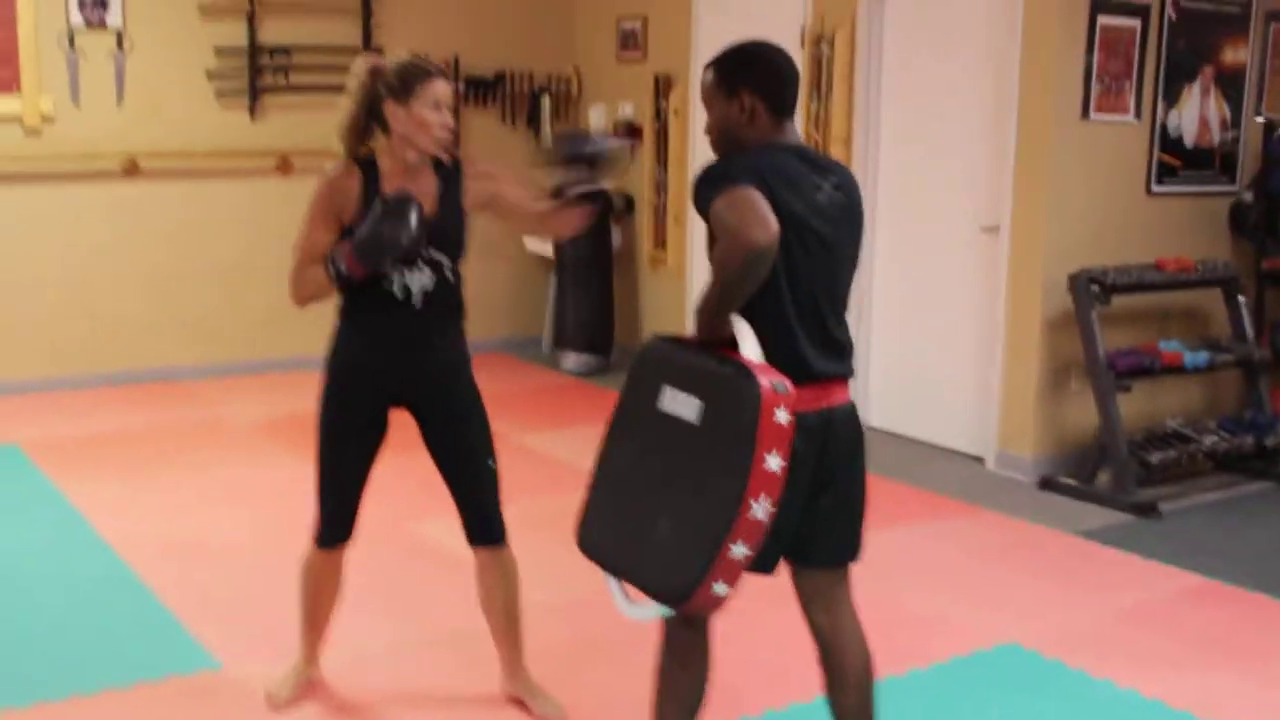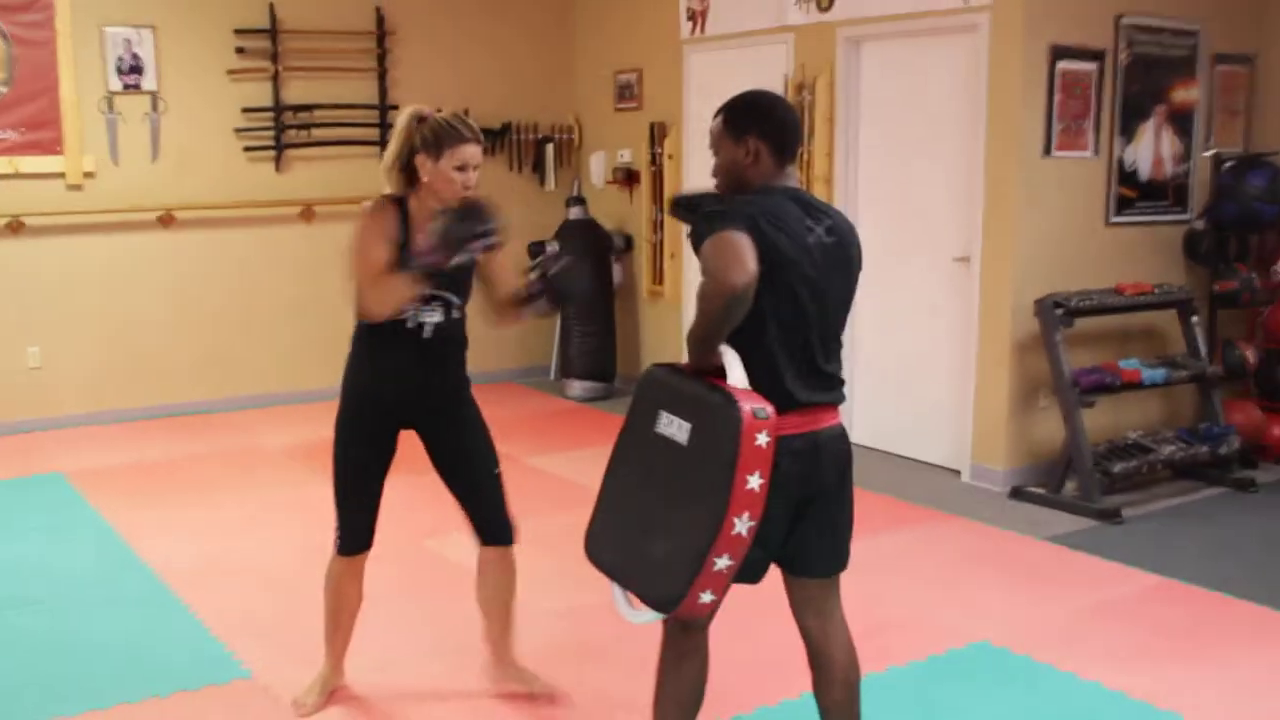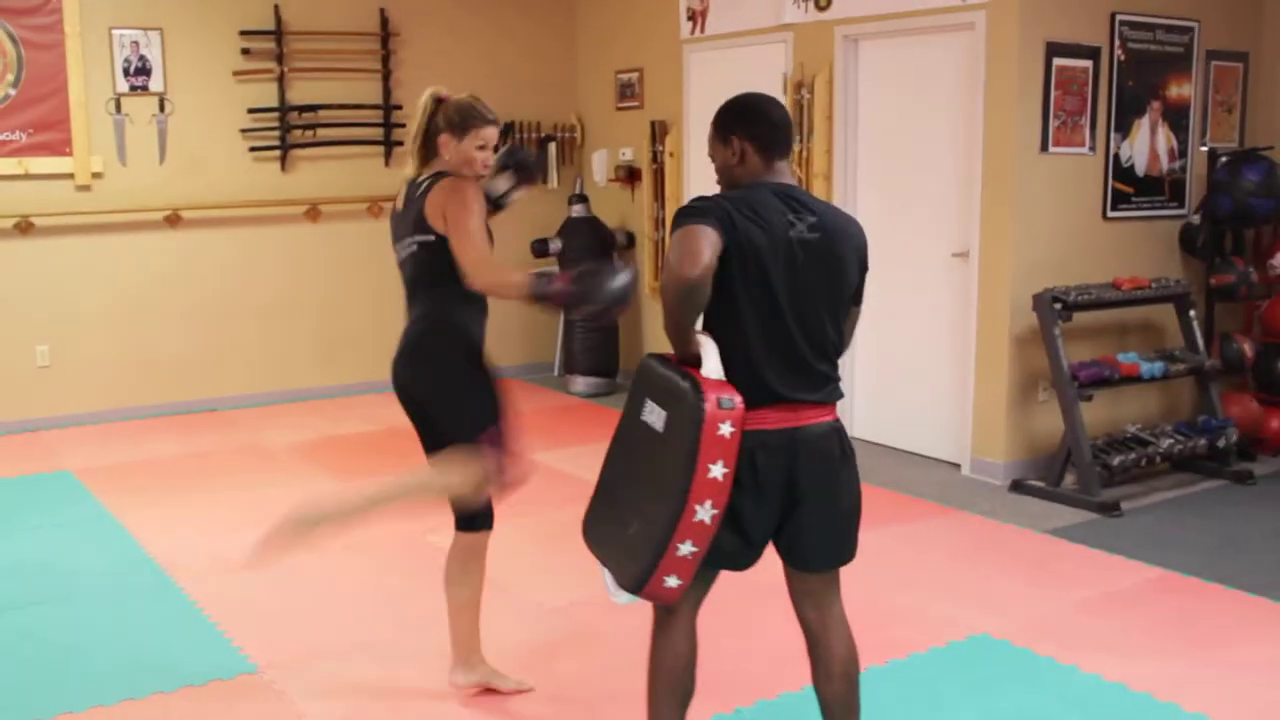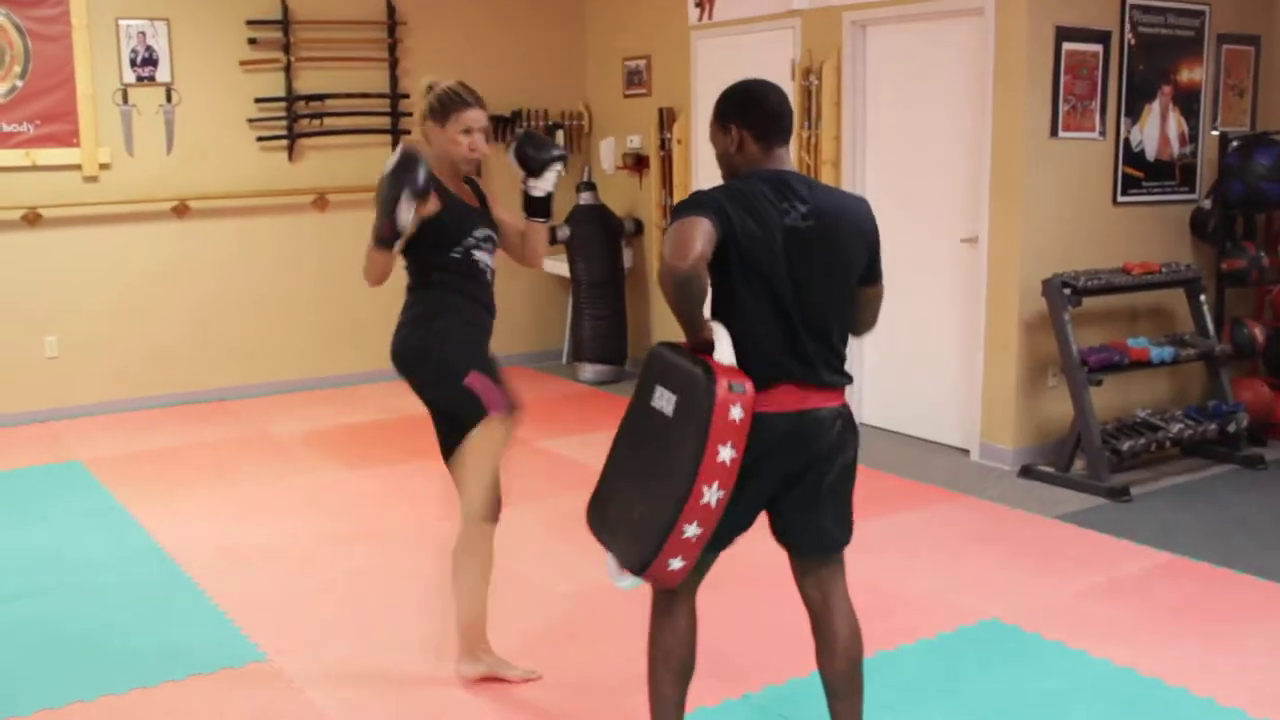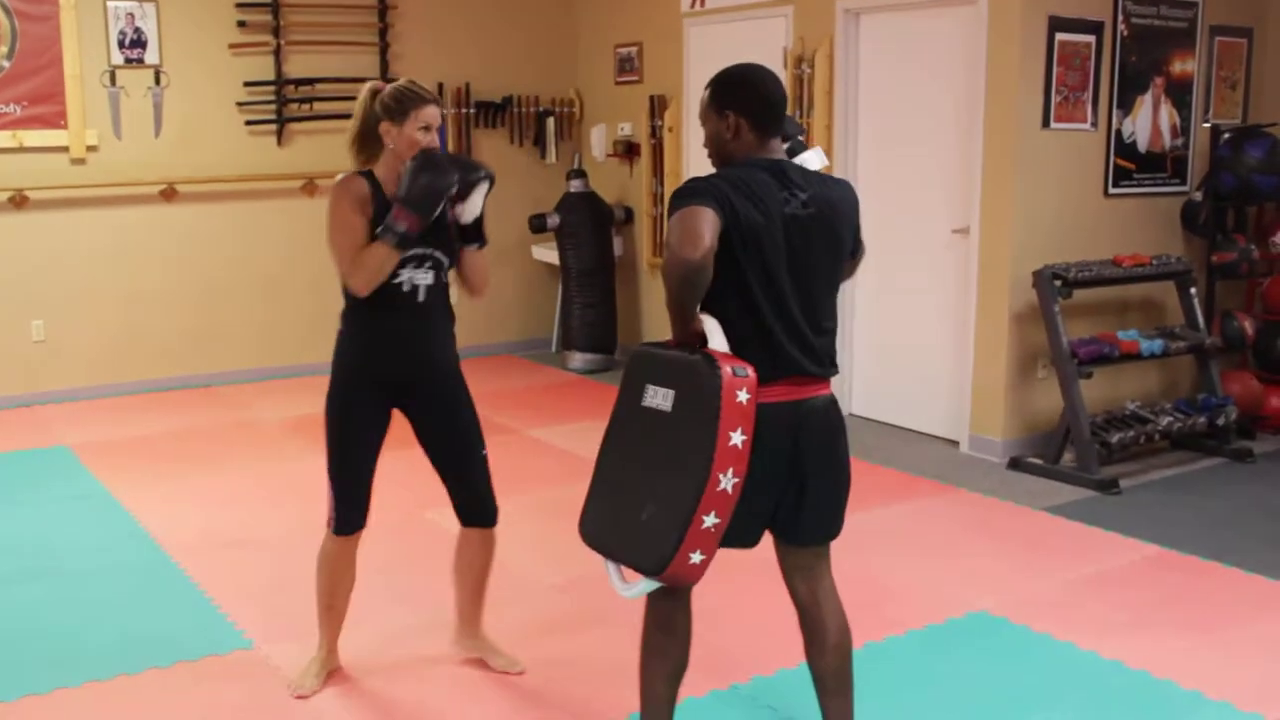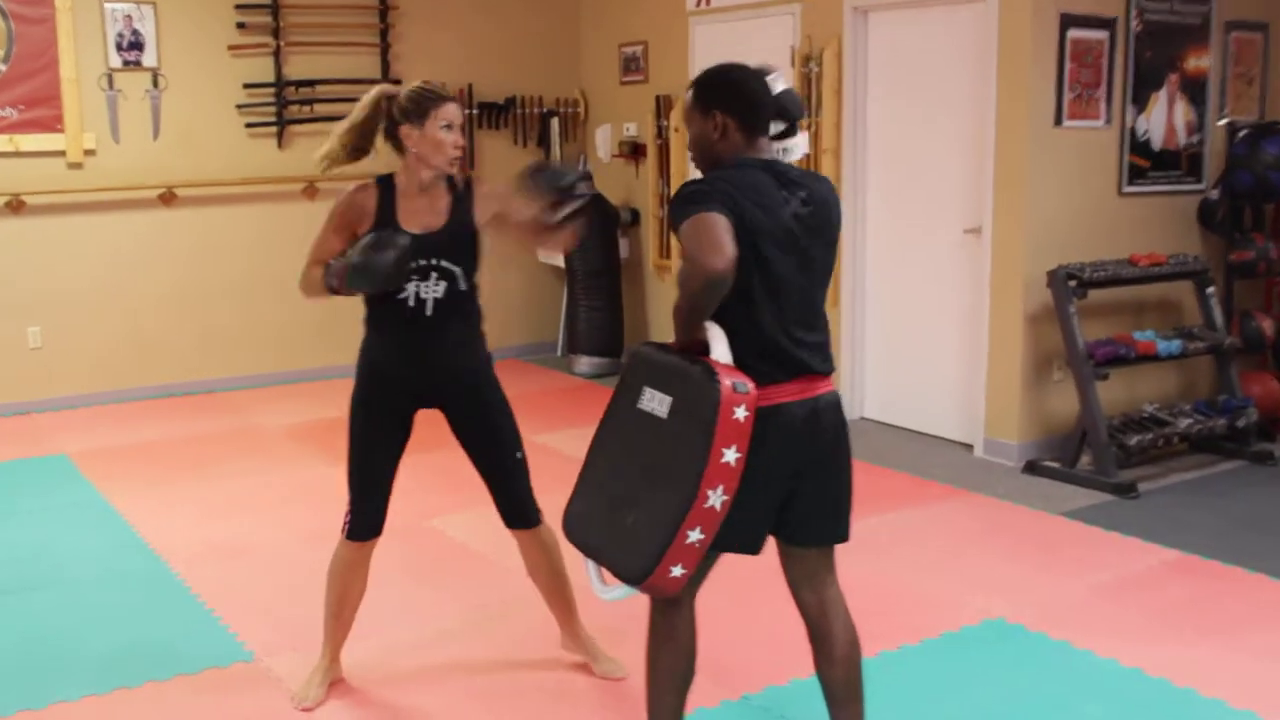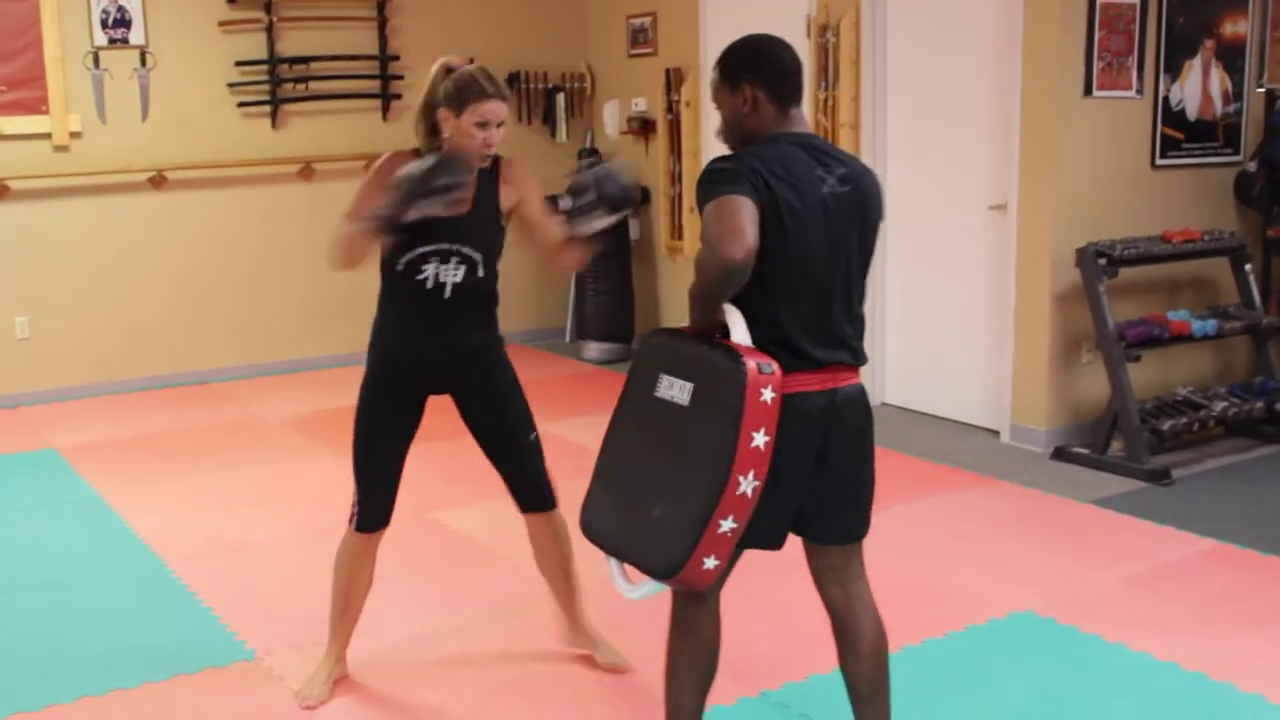
dt=0.3s
person 1, frame 1
left shoulder: (733, 176)
right shoulder: (841, 185)
left elbow: (754, 237)
left wrist: (709, 318)
right hip: (833, 416)
right knee: (831, 606)
person 1, frame 2
left shoulder: (730, 217)
right shoulder: (840, 231)
left elbow: (735, 279)
left wrist: (699, 346)
right hip: (824, 440)
left knee: (687, 613)
right knee: (821, 615)
person 1, frame 3
left shoulder: (715, 214)
right shoulder: (845, 231)
left elbow: (686, 271)
left wrist: (683, 343)
left hip: (740, 437)
right hip: (820, 436)
left knee: (677, 600)
right knee: (822, 608)
person 1, frame 4
left shoulder: (714, 207)
right shoulder: (854, 213)
left elbow: (680, 264)
left wrist: (695, 328)
left hip: (741, 422)
right hip: (824, 422)
left knee: (675, 583)
right knee: (825, 588)
person 1, frame 5
left shoulder: (709, 194)
right shoulder: (839, 197)
left elbow: (690, 253)
left wrist: (683, 320)
right hip: (814, 413)
left knee: (670, 577)
right knee: (813, 583)
person 1, frame 6
left shoulder: (708, 195)
right shoulder: (821, 194)
left elbow: (713, 264)
left wrist: (686, 326)
right hip: (817, 413)
left knee: (673, 585)
right knee: (819, 590)
person 1, frame 7
left shoulder: (738, 172)
right shoulder: (862, 180)
left elbow: (730, 251)
left wrist: (702, 309)
right hip: (843, 401)
left knee: (697, 582)
right knee: (846, 584)
person 2, frame 1
left shoulder: (459, 177)
right shoulder: (344, 184)
left elbow: (553, 221)
right elbow: (302, 290)
right wrist: (355, 257)
left hip: (439, 370)
right hip: (358, 370)
left knee: (488, 531)
right knee: (332, 533)
right ankle: (307, 662)
person 2, frame 2
left shoulder: (469, 223)
right shoulder: (380, 217)
left elbow: (502, 307)
right elbow: (376, 306)
left wrist: (536, 291)
right wrist: (436, 260)
left hip: (444, 393)
right hip: (372, 393)
left knee: (496, 530)
right knee: (353, 543)
left ankle: (504, 666)
person 2, frame 3
left shoulder: (419, 190)
right shoulder: (451, 197)
right elbow: (484, 278)
left wrist: (497, 191)
right wrist: (569, 285)
left hip: (424, 365)
right hip: (444, 360)
left knee: (476, 518)
right knee: (486, 473)
left ankle: (468, 663)
right ankle: (321, 517)
person 2, frame 4
left shoulder: (477, 191)
right shoulder: (417, 186)
left elbow: (531, 255)
right elbow: (375, 275)
left wrist: (540, 191)
right wrist: (393, 223)
left hip: (460, 348)
right hip: (431, 343)
left knee: (485, 507)
right knee: (496, 416)
left ankle: (474, 652)
right ankle: (469, 608)
person 2, frame 5
left shoulder: (439, 185)
right shoulder: (353, 191)
left elbow: (477, 285)
right elbow: (359, 280)
left wrist: (469, 217)
right wrist: (408, 213)
left hip: (434, 365)
right hip: (363, 368)
left knee: (480, 511)
right knee: (347, 519)
left ankle: (470, 632)
right ankle: (326, 651)
person 2, frame 6
left shoulder: (475, 198)
right shoulder: (364, 200)
left elbow: (554, 234)
right elbow: (310, 280)
left wrist: (558, 207)
right wrist: (346, 272)
left hip: (464, 369)
right hip: (387, 374)
left knee: (523, 512)
right knee: (362, 526)
left ankle: (575, 634)
right ankle: (328, 663)
person 2, frame 7
left shoulder: (503, 176)
right shoulder: (396, 168)
left elbow: (569, 258)
right elbow: (344, 256)
right wrist: (398, 207)
left hip: (476, 356)
right hip: (401, 354)
left knee: (538, 499)
right knee: (369, 518)
left ankle: (576, 627)
right ankle: (334, 658)
